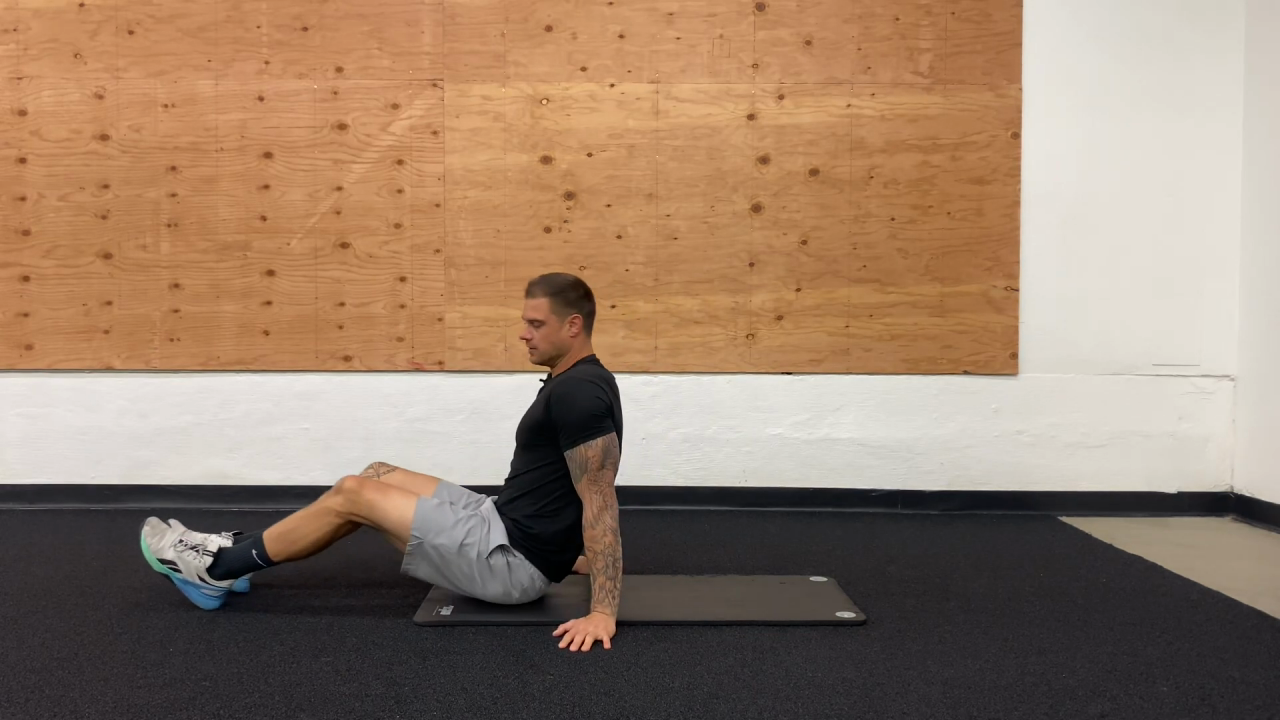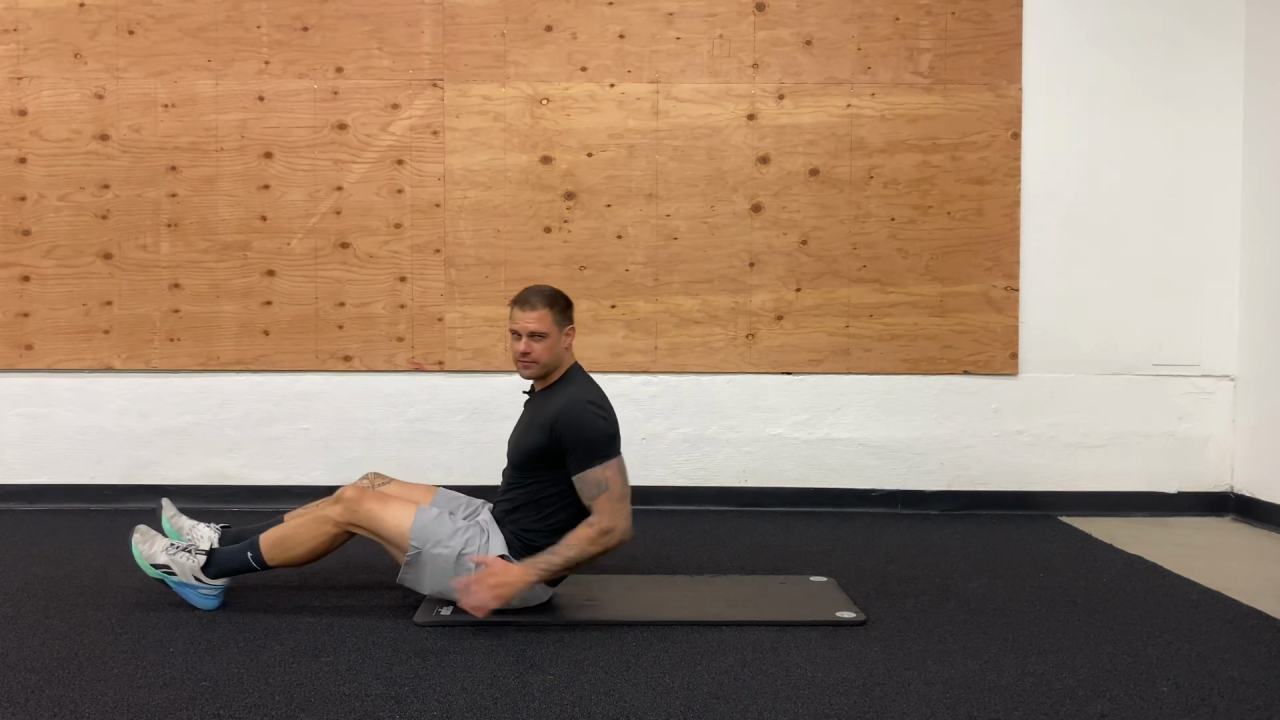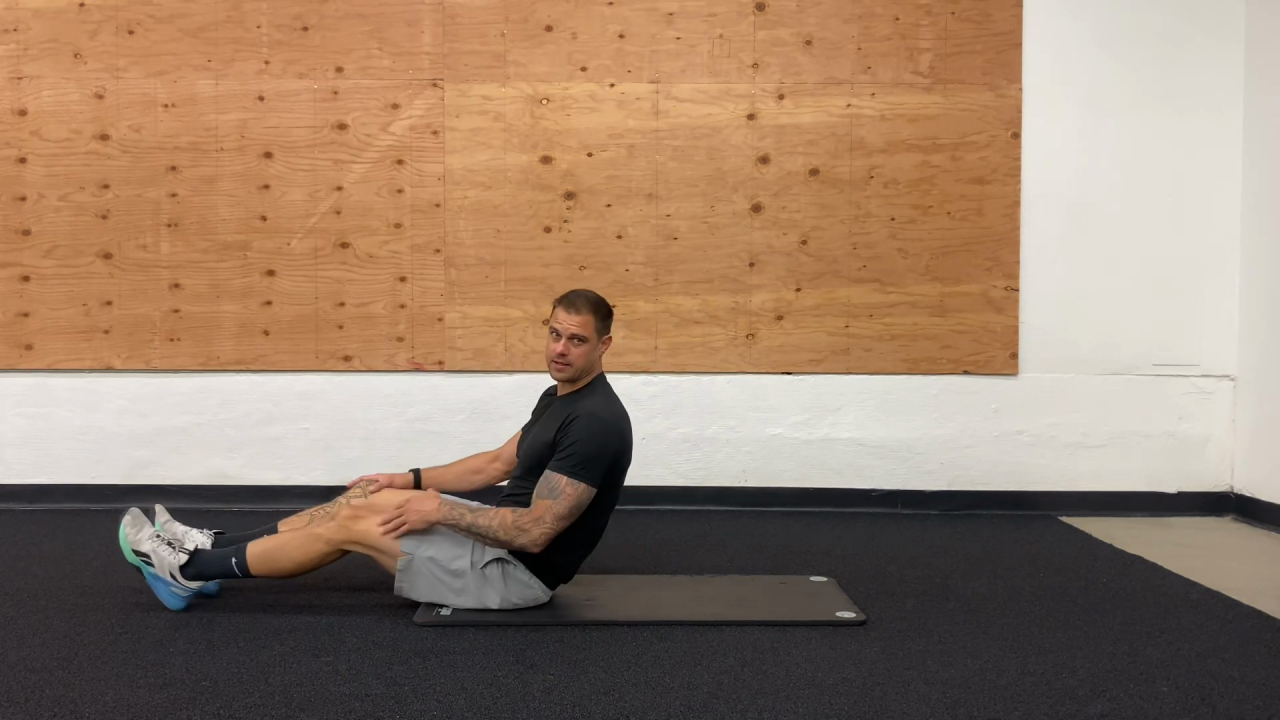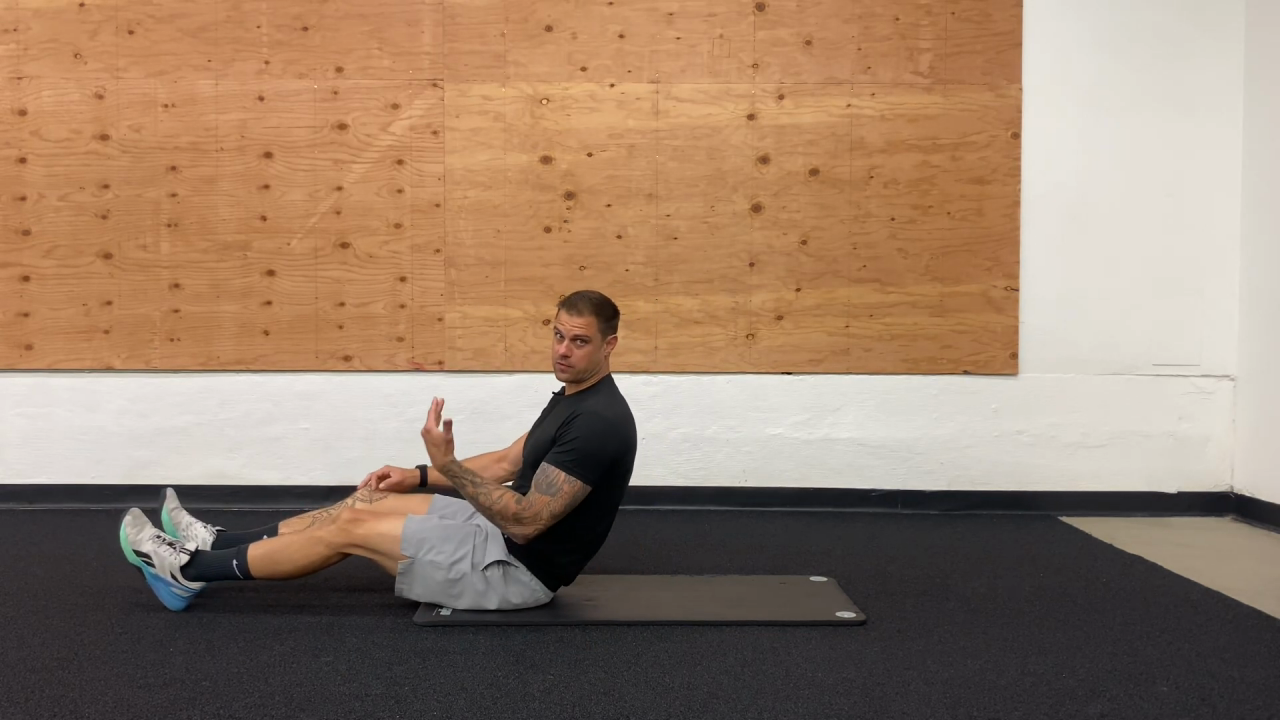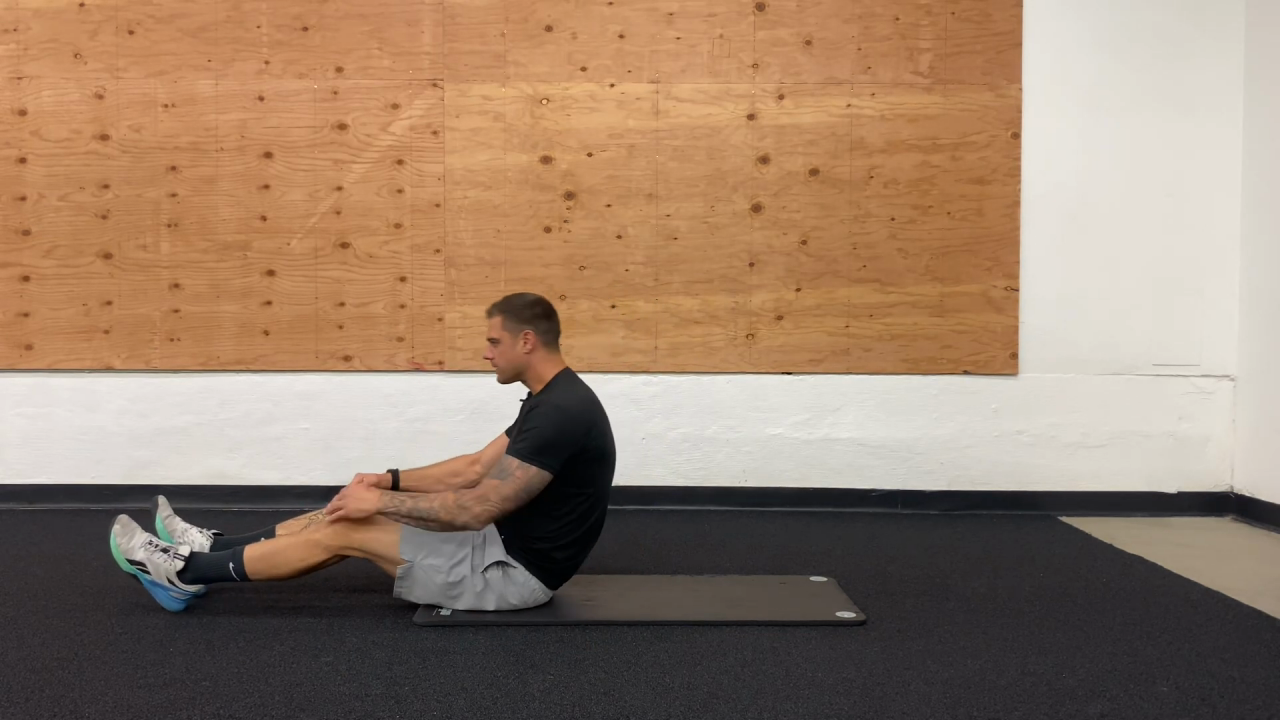
dt=0.5s
person 1, frame 1
left shoulder: (578, 392)
right shoulder: (580, 382)
left elbow: (601, 503)
right elbow: (587, 496)
left wrist: (603, 612)
right wrist: (567, 546)
left hip: (510, 559)
right hip: (505, 526)
left knee: (352, 494)
right knee: (377, 476)
left ankle: (215, 569)
right ankle: (233, 550)
person 1, frame 2
left shoulder: (577, 410)
right shoulder: (551, 391)
left elbow: (613, 523)
left wrist: (523, 574)
left hip: (513, 561)
right hip: (500, 527)
left knee: (352, 506)
right knee: (371, 486)
left ankle: (209, 568)
right ankle: (220, 545)
person 1, frame 3
left shoulder: (595, 422)
right shoulder: (559, 397)
left elbow: (532, 532)
right elbow: (501, 463)
left wrist: (438, 510)
right wrist: (412, 479)
left hip: (517, 570)
right hip: (505, 540)
left knee: (351, 525)
right knee: (364, 499)
left ankle: (186, 570)
right ankle: (210, 549)
person 1, frame 4
left shoulder: (597, 422)
right shoulder: (573, 398)
left elbow: (524, 522)
right elbow: (509, 462)
left wrist: (448, 464)
right wrist: (418, 477)
left hip: (515, 569)
right hip: (504, 536)
left knee: (351, 528)
right knee: (367, 501)
left ankle: (189, 569)
right ankle: (213, 544)
person 1, frame 5
left shoulder: (560, 414)
right shoulder: (554, 400)
left elbow: (478, 509)
right elbow: (481, 470)
left wrist: (381, 502)
right wrist: (389, 480)
left hip: (516, 570)
right hip: (511, 542)
left knee: (346, 531)
right knee: (350, 509)
left ankle: (185, 572)
right ankle: (210, 548)
